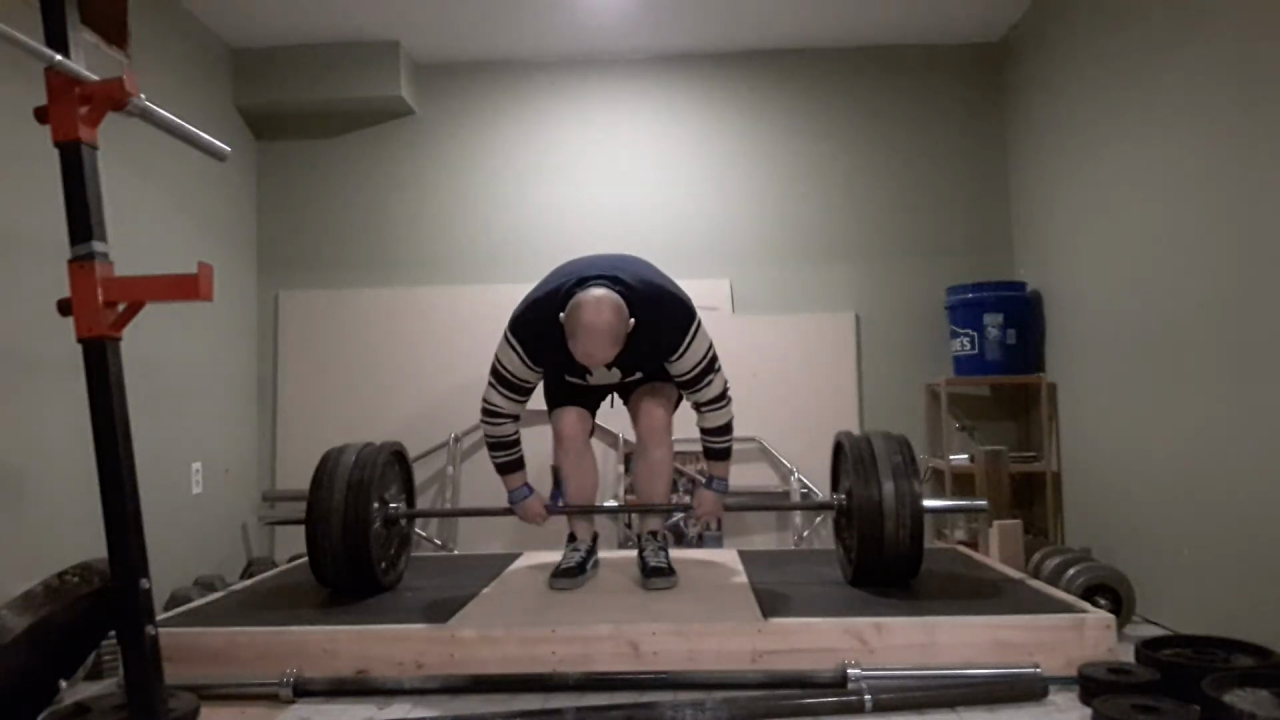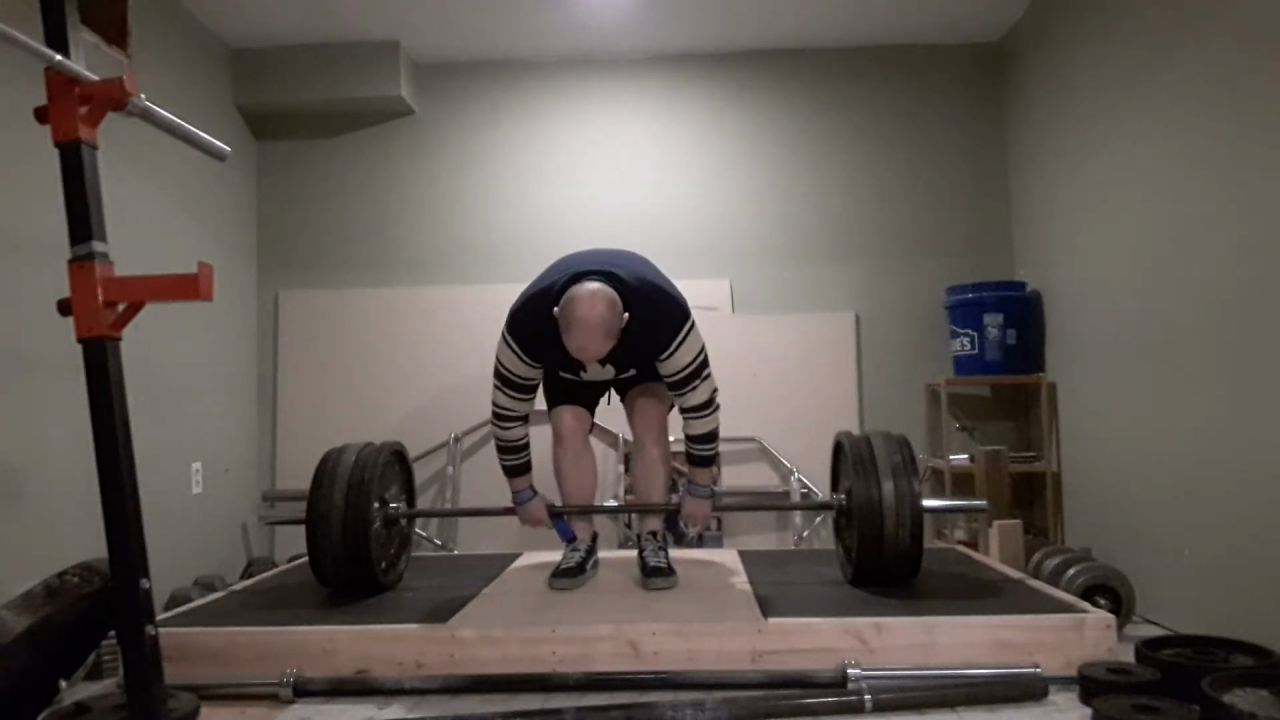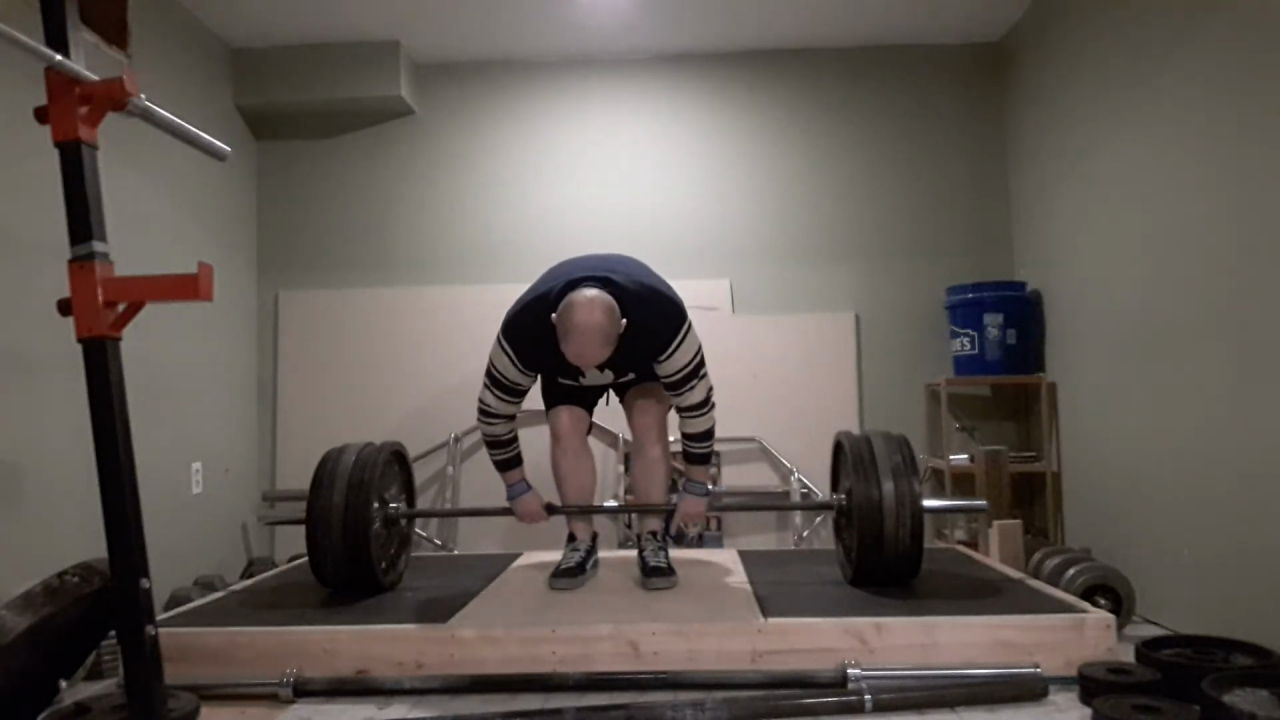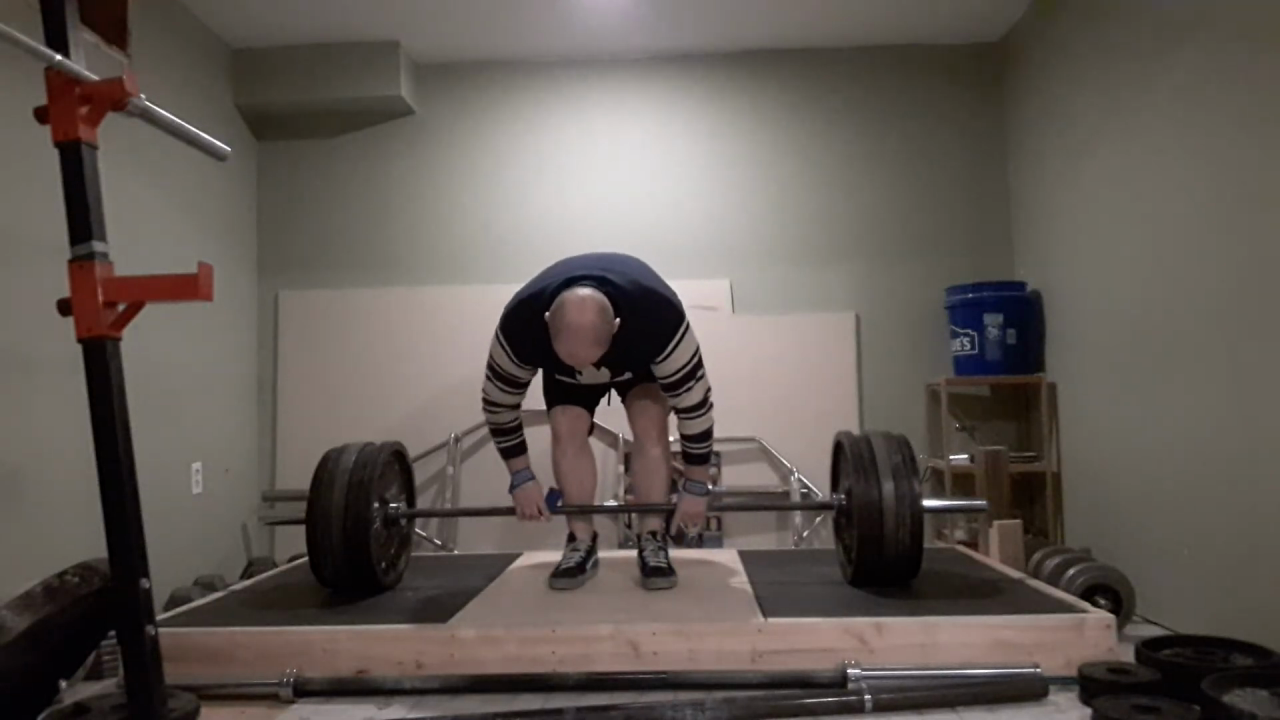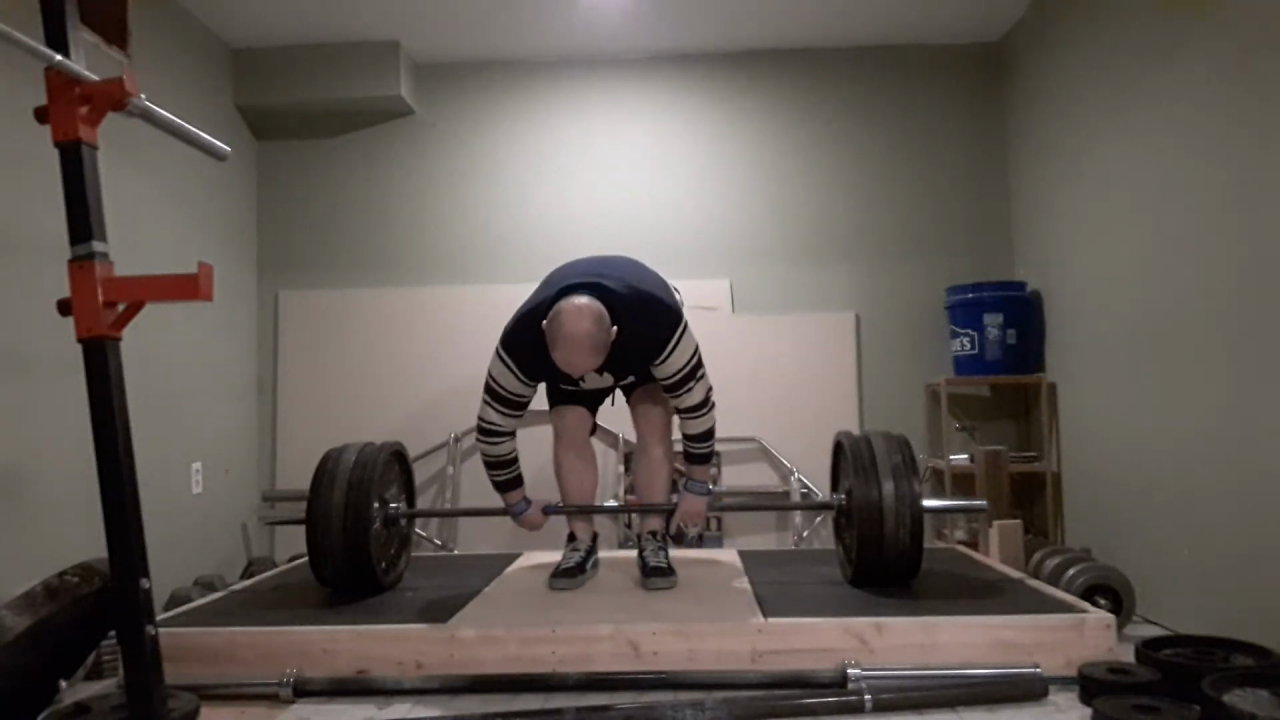
dt=0.5s
person 1, frame 1
left shoulder: (670, 314)
right shoulder: (532, 323)
left elbow: (713, 398)
right elbow: (498, 410)
left wrist: (716, 484)
right wrist: (518, 491)
left hip: (648, 360)
left knee: (654, 422)
right knee: (568, 429)
left ankle: (652, 541)
right ankle: (582, 541)
person 1, frame 2
left shoulder: (664, 312)
right shoulder: (528, 320)
left elbow: (700, 404)
right elbow: (509, 412)
left wrist: (700, 490)
right wrist: (523, 493)
left hip: (643, 356)
left knee: (650, 423)
right knee: (567, 428)
left ankle: (652, 540)
right ankle: (582, 541)
person 1, frame 3
left shoulder: (662, 316)
right shoulder: (525, 327)
left elbow: (697, 403)
right elbow: (494, 411)
left wrist: (696, 486)
right wrist: (517, 488)
left hip: (642, 356)
left knee: (649, 424)
right knee: (566, 430)
left ankle: (652, 540)
right ankle: (581, 542)
person 1, frame 4
left shoulder: (659, 316)
right shoulder: (521, 323)
left elbow: (695, 404)
right elbow: (499, 401)
left wrist: (696, 486)
right wrist: (521, 477)
left hip: (642, 355)
left knee: (651, 425)
right knee: (567, 430)
left ankle: (653, 541)
right ankle: (581, 542)
person 1, frame 5
left shoulder: (658, 320)
right shoulder: (522, 339)
left elbow: (696, 404)
right elbow: (494, 426)
left wrist: (697, 486)
right wrist: (518, 504)
left hip: (644, 349)
right hip: (568, 346)
left knee: (654, 424)
right knee: (568, 430)
left ankle: (653, 540)
right ankle: (582, 542)
